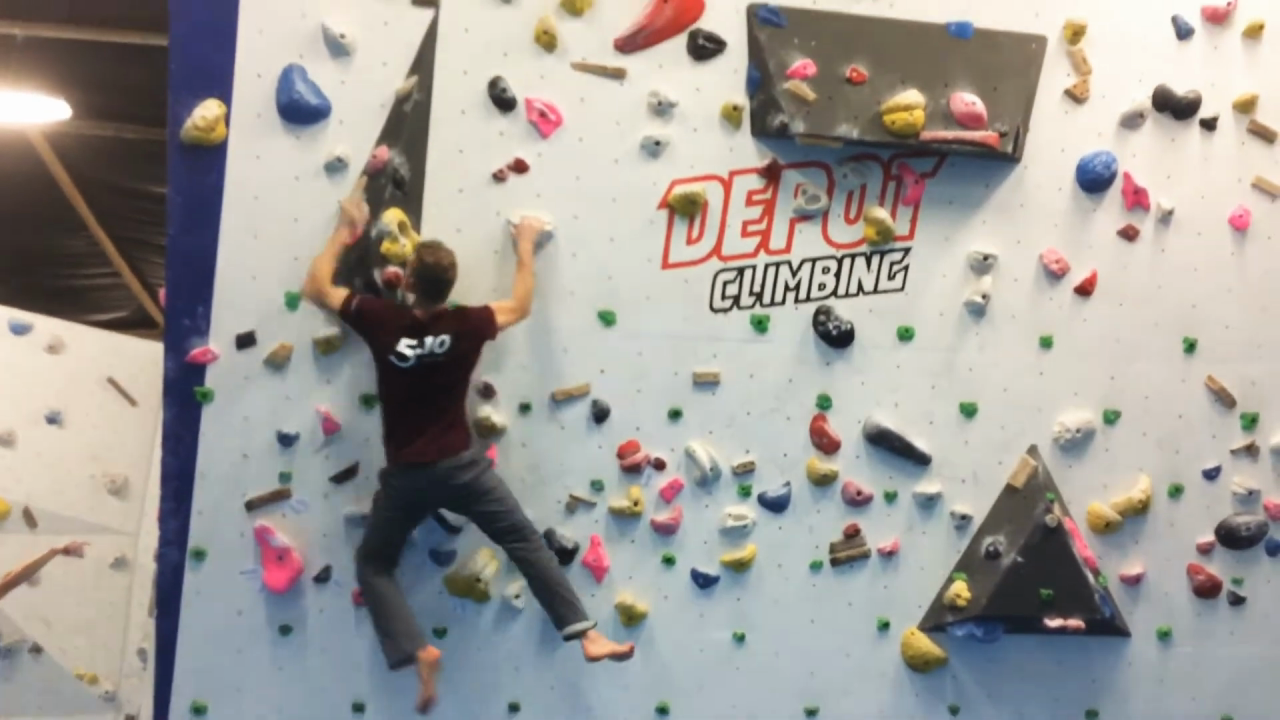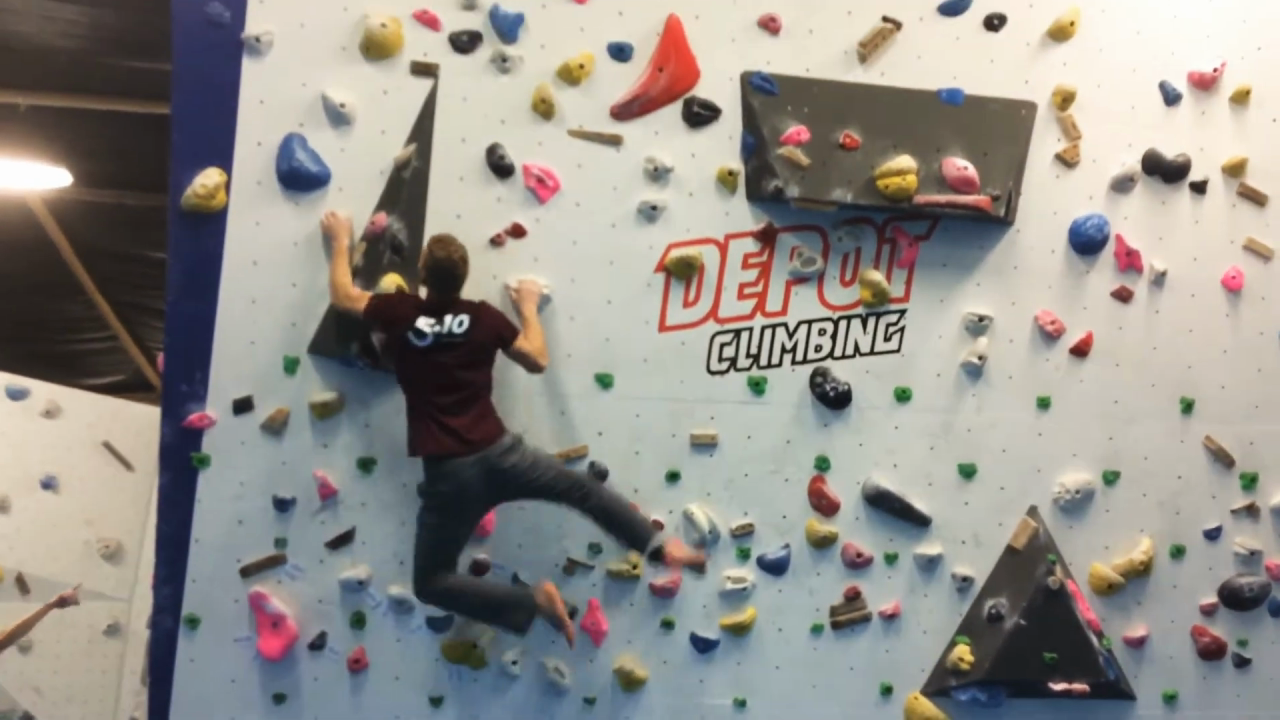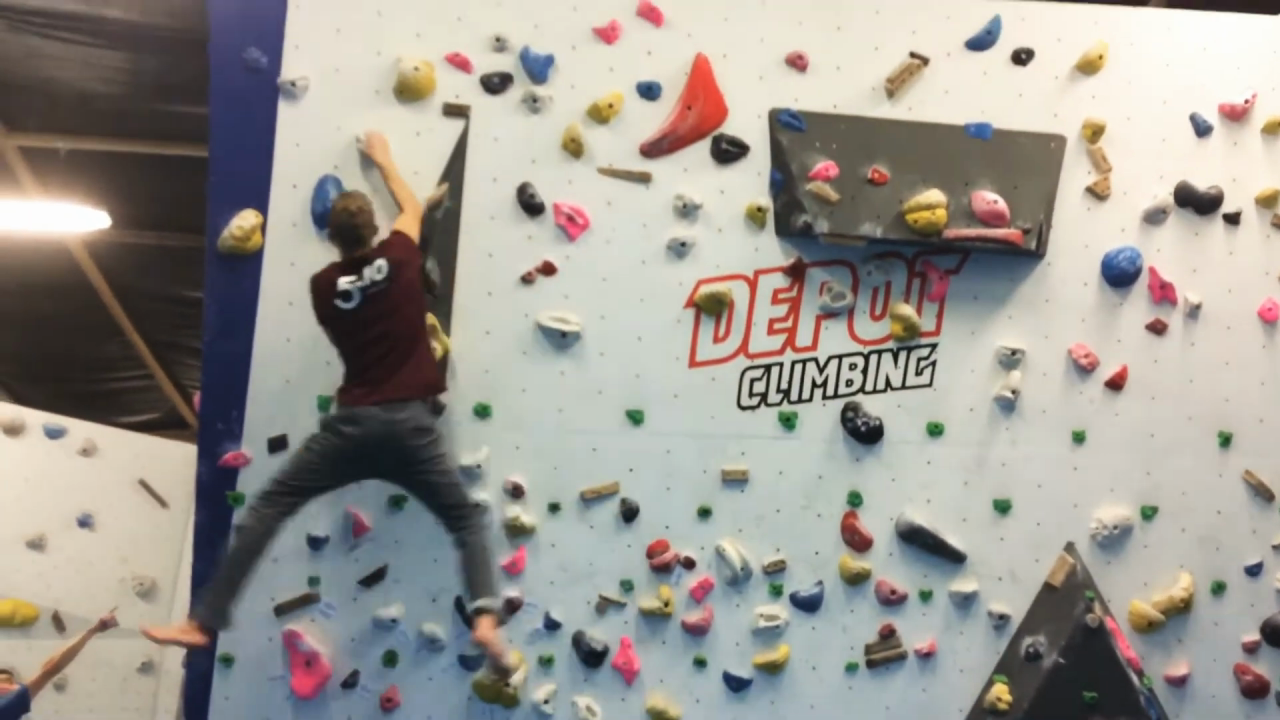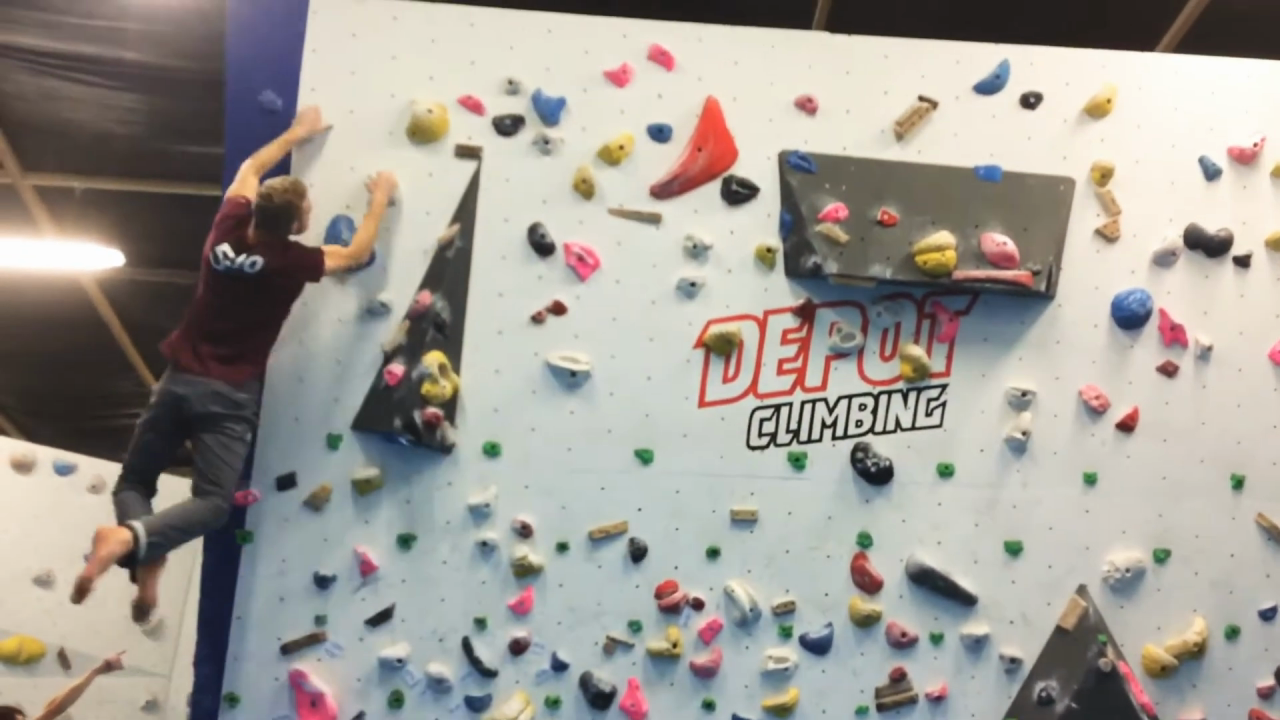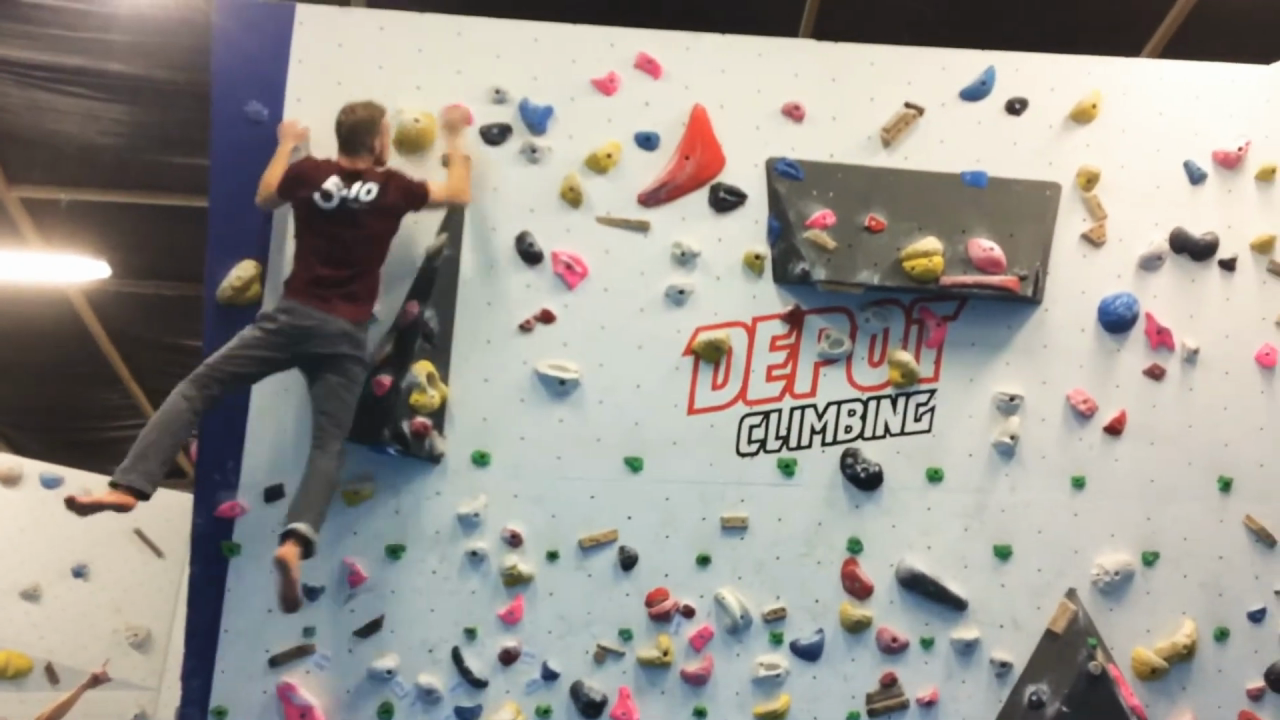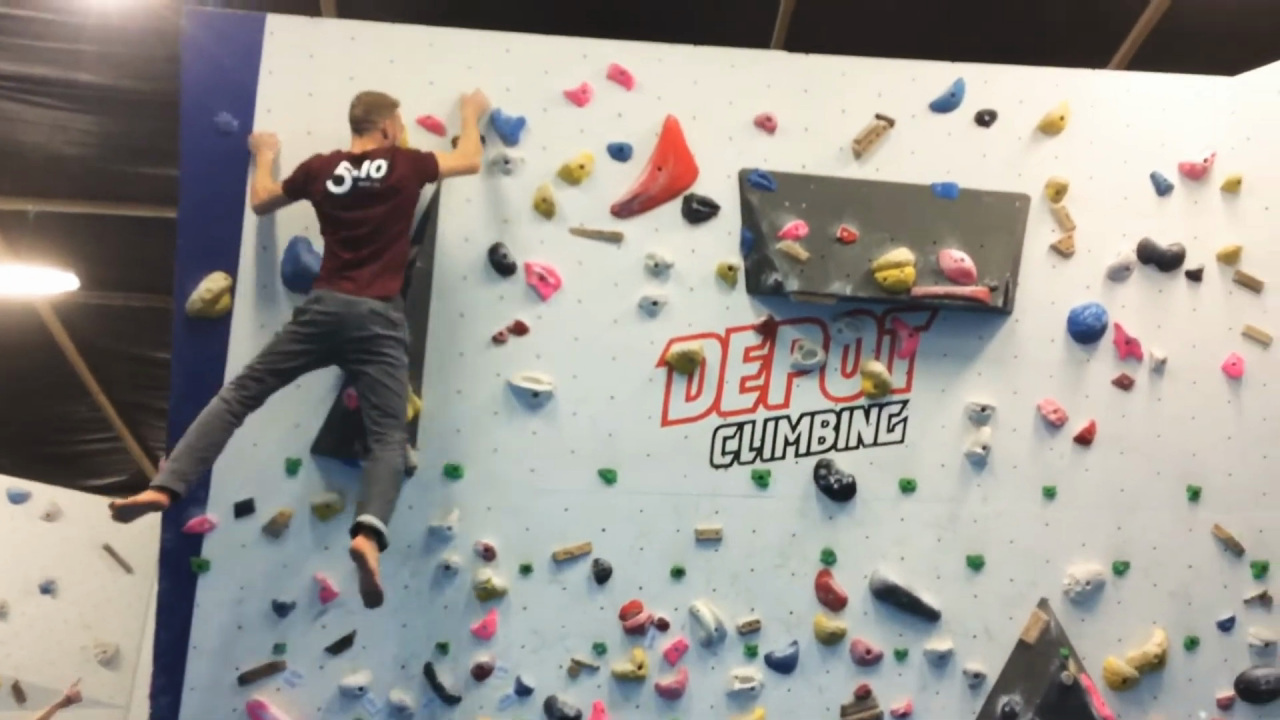
dt=0.5s
person 1, frame 1
left shoulder: (381, 320)
right shoulder: (467, 325)
left elbow: (317, 287)
right elbow: (521, 306)
left wrist: (345, 231)
right wrist: (527, 248)
left hip: (404, 474)
right hip: (460, 465)
left knee: (374, 568)
right knee: (527, 543)
left ankle: (420, 650)
right ankle: (586, 633)
person 1, frame 2
left shoulder: (398, 312)
right shoulder: (485, 318)
left elbow: (342, 294)
right elbow: (538, 360)
left wrist: (340, 242)
right wrist: (529, 308)
left hip: (447, 473)
right hip: (500, 453)
left knee: (433, 582)
right knee: (585, 489)
left ankle: (531, 599)
right ankle: (663, 548)
person 1, frame 3
left shoulder: (322, 285)
right shoulder: (399, 256)
right elbow: (412, 208)
right wrist: (382, 159)
left hip: (356, 424)
right hip: (414, 423)
left knee: (268, 508)
right knee: (466, 516)
left ankle: (202, 624)
right ankle: (484, 617)
person 1, frame 4
left shoulder: (227, 228)
right shoulder: (293, 260)
left elbow: (250, 170)
right elbow: (358, 253)
left wrist: (296, 134)
right wrist: (379, 200)
left hip: (179, 384)
right hip: (229, 399)
left knee: (134, 482)
right knee: (212, 503)
left ankle: (145, 561)
right ankle: (127, 538)
person 1, frame 5
left shoulder: (309, 172)
right shoulder: (394, 189)
left elbow: (266, 195)
right elbow: (460, 193)
left wrist: (285, 146)
right wrist: (456, 138)
left hip: (292, 317)
right hip: (344, 334)
left knee: (195, 389)
right knee: (328, 447)
left ankle: (127, 485)
right ankle: (295, 543)
person 1, frame 6
left shoulder: (319, 168)
right shoulder: (405, 164)
left elbow: (260, 202)
right elbow: (470, 160)
left wrist: (264, 156)
right wrist: (471, 113)
left hip: (324, 307)
right hip: (378, 316)
left knee: (238, 393)
right knee: (388, 438)
left ankle: (164, 486)
right ankle: (368, 535)
